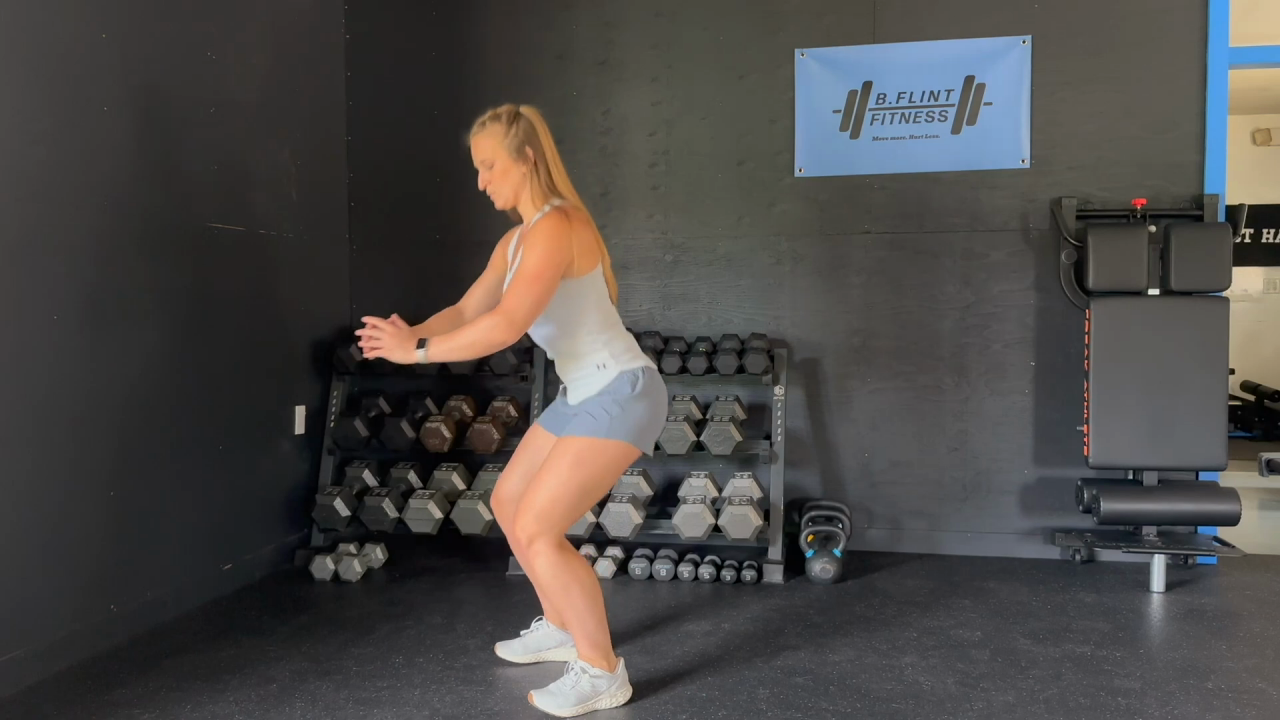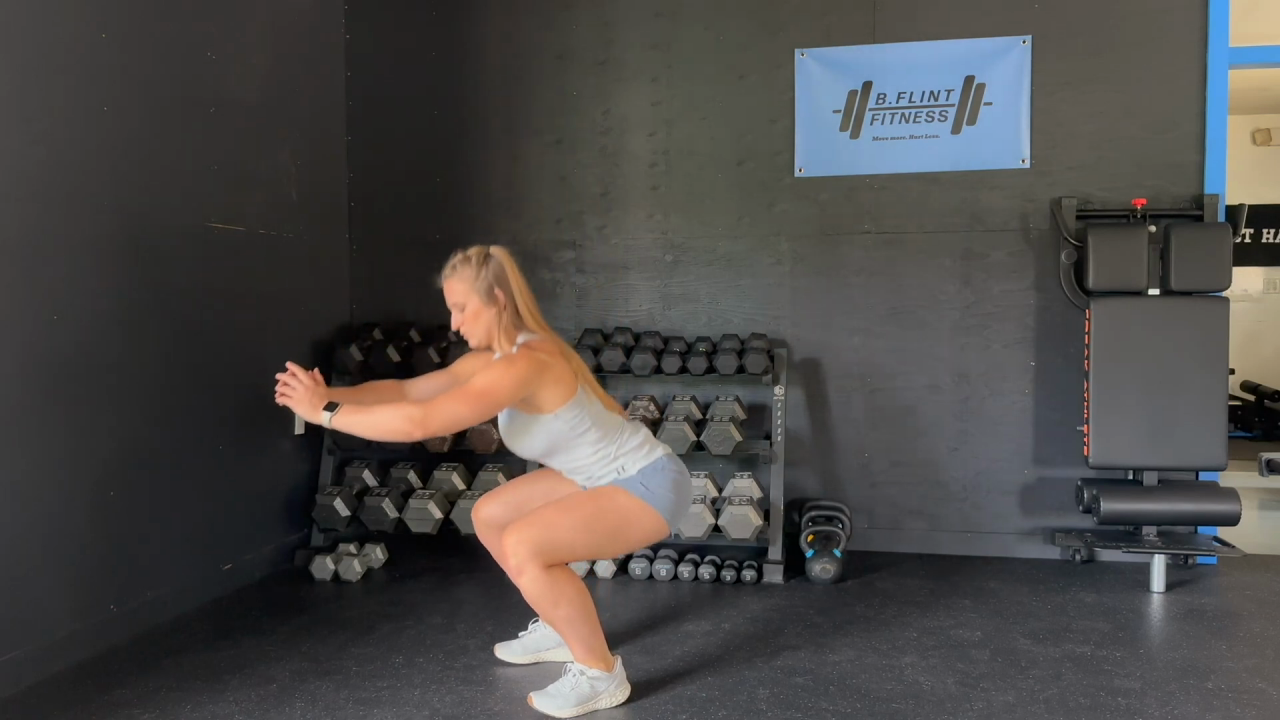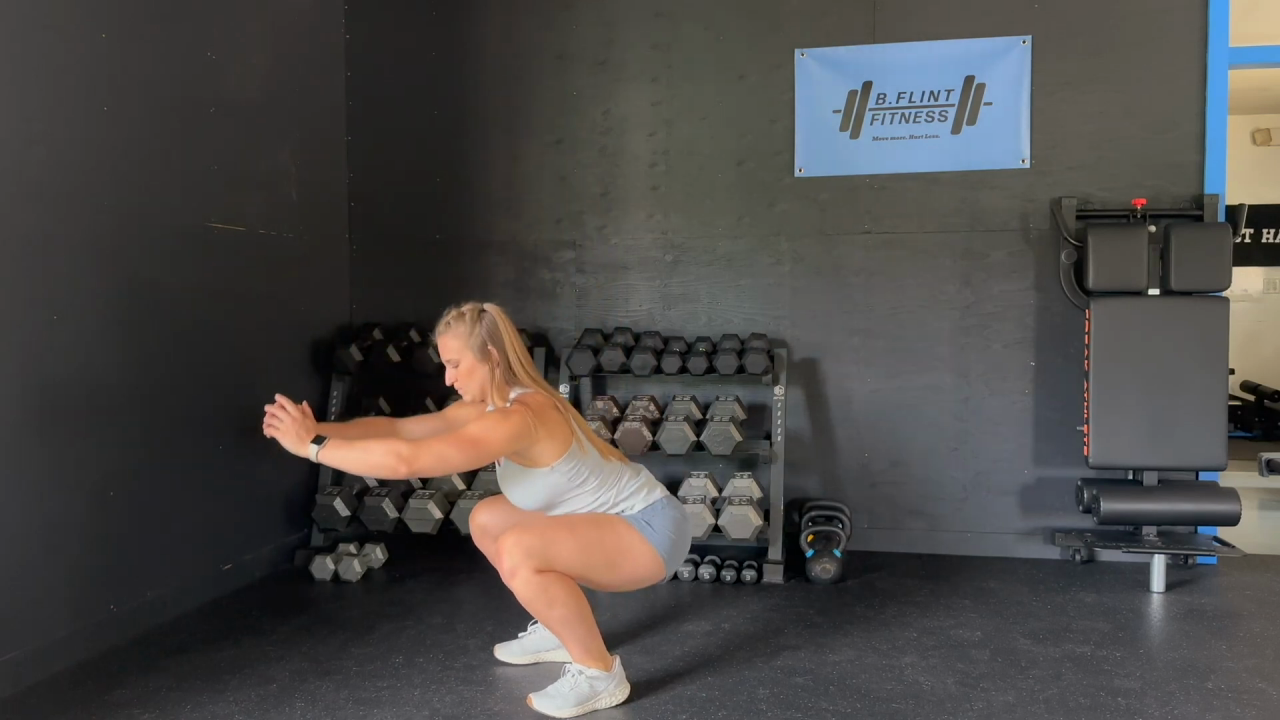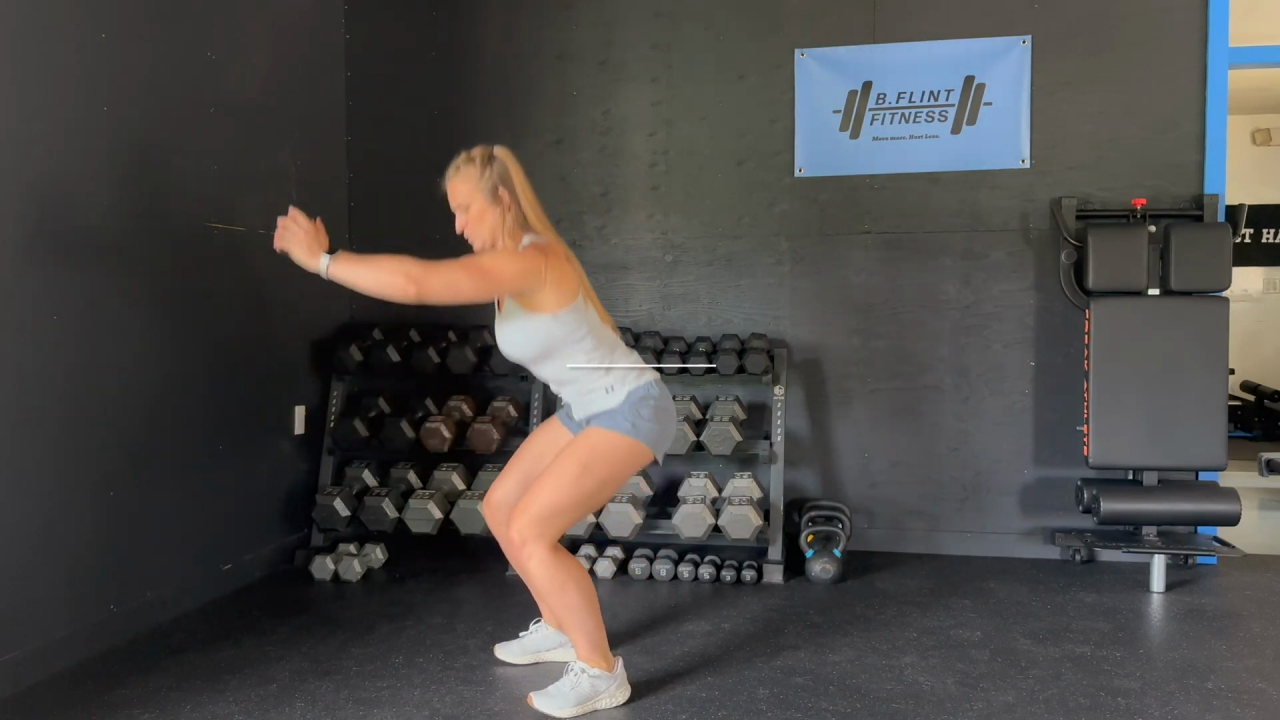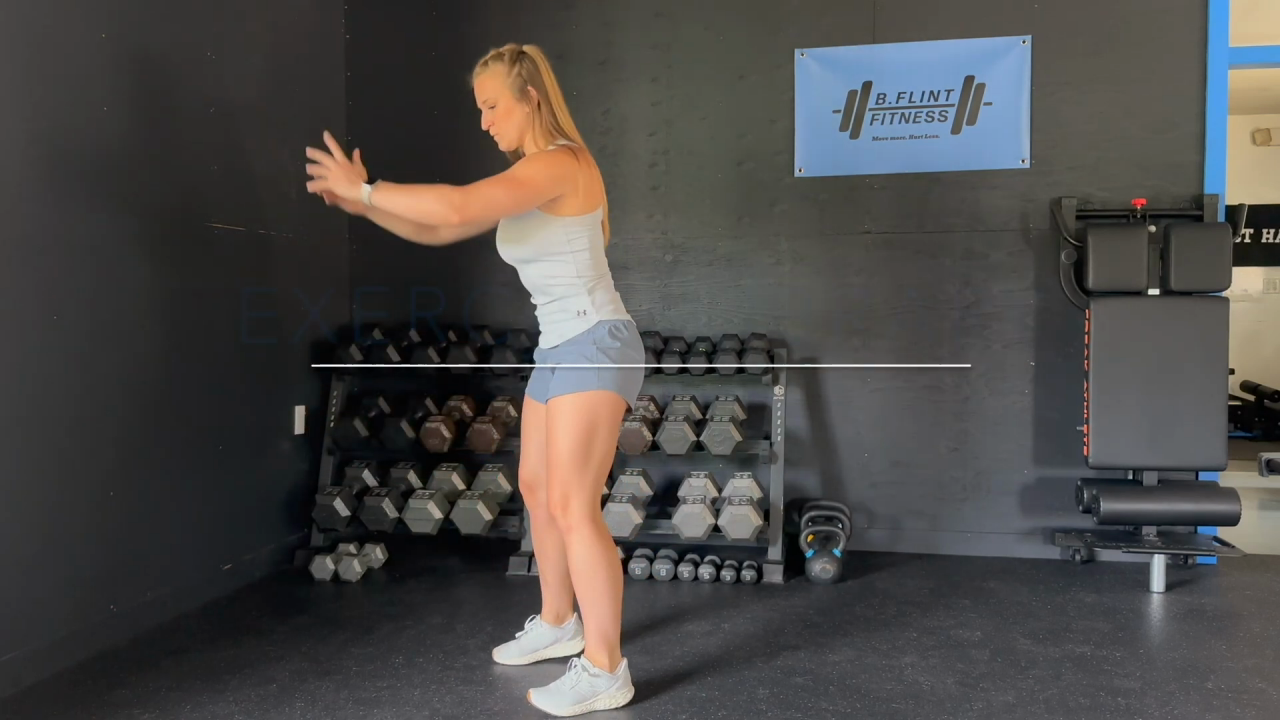
dt=0.4s
person 1, frame 1
left shoulder: (556, 226)
right shoulder: (517, 240)
left elbow: (507, 324)
right elbow: (468, 309)
left wrist: (421, 349)
right wrist: (411, 333)
left hip: (622, 395)
right hip: (589, 394)
left knee: (534, 530)
right knee: (508, 504)
right ankle: (561, 628)
person 1, frame 2
left shoulder: (524, 366)
right shoulder: (494, 359)
left elbow: (422, 420)
right elbow: (407, 391)
left wrist: (326, 413)
right wrist: (332, 395)
left hip: (651, 489)
right hip: (616, 479)
left knee: (522, 545)
right knee: (490, 517)
left ankle: (600, 672)
right ankle: (562, 627)
person 1, frame 3
left shoulder: (518, 420)
right shoulder: (487, 407)
left elbow: (408, 459)
right elbow: (401, 428)
left wrist: (313, 445)
right wrist: (320, 429)
left hip: (651, 530)
right hip: (620, 514)
left knee: (516, 548)
right knee: (487, 522)
left ankle: (599, 673)
right ankle: (561, 629)
person 1, frame 4
left shoulder: (530, 261)
right shoulder: (507, 258)
left elbow: (416, 285)
right elbow: (419, 278)
left wrist: (323, 261)
right wrist: (328, 255)
left hip: (628, 409)
right hip: (590, 407)
left knee: (530, 533)
right knee: (500, 510)
left ankle: (601, 674)
right ankle: (561, 627)
person 1, frame 5
left shoulder: (559, 164)
right shoulder: (535, 170)
left elbow: (454, 209)
right elbow: (449, 229)
left wrist: (363, 191)
right wrist: (367, 198)
left hip: (594, 348)
right hip: (561, 349)
left knee: (571, 507)
right knee: (537, 490)
right ankle: (557, 624)
